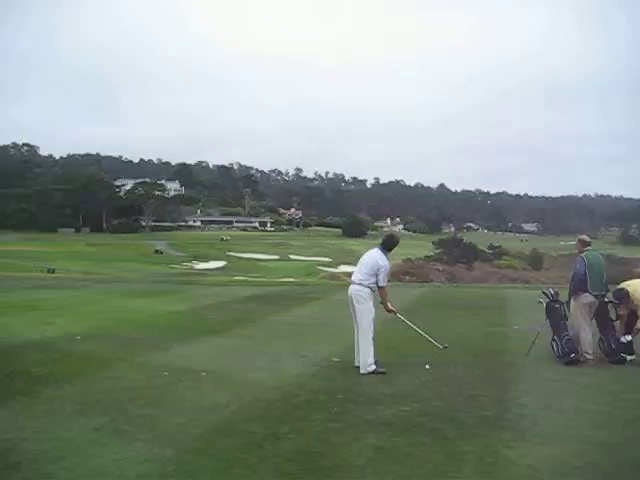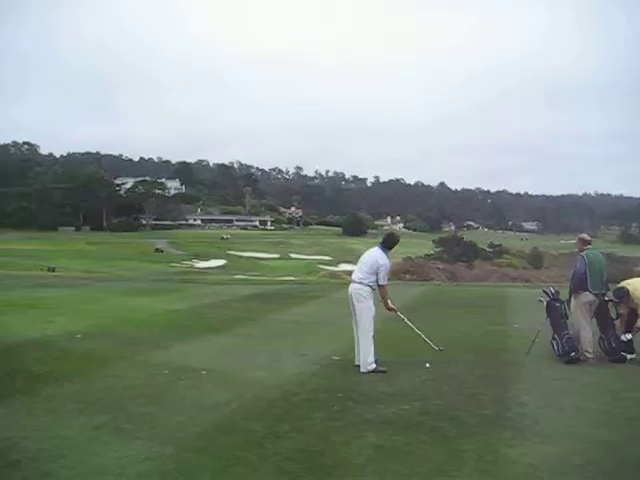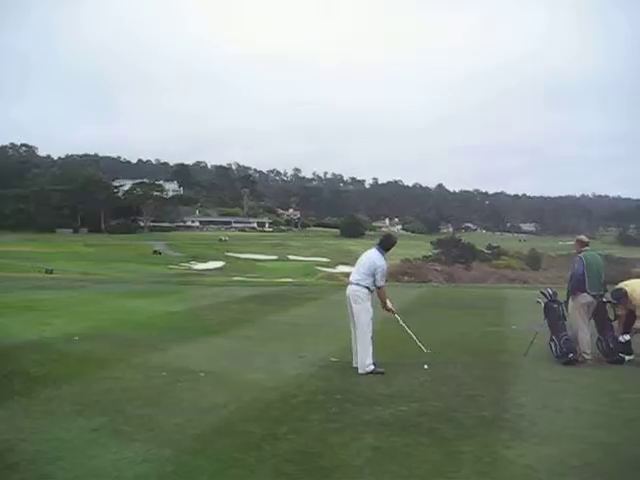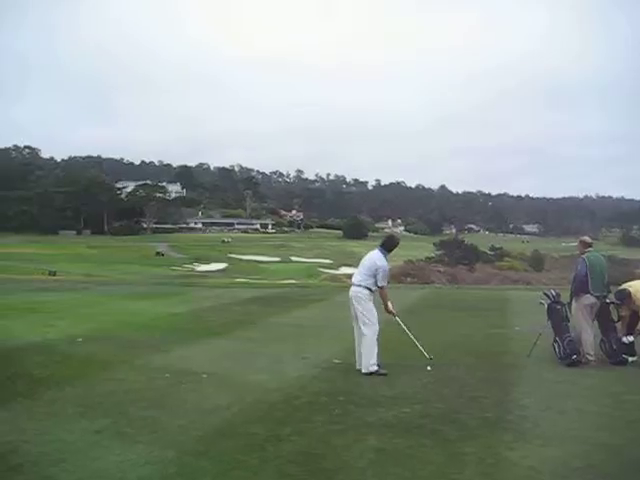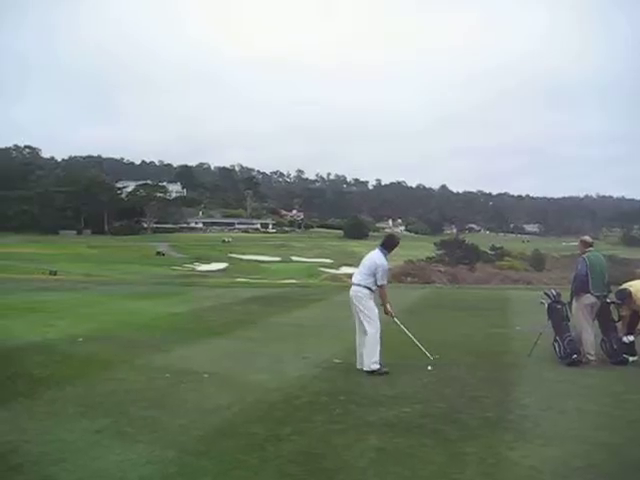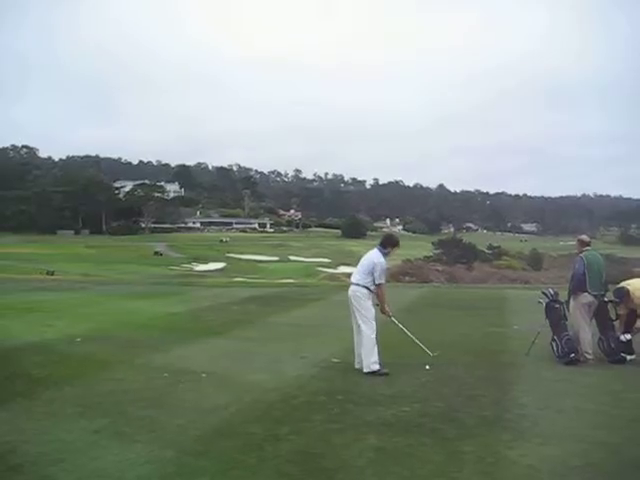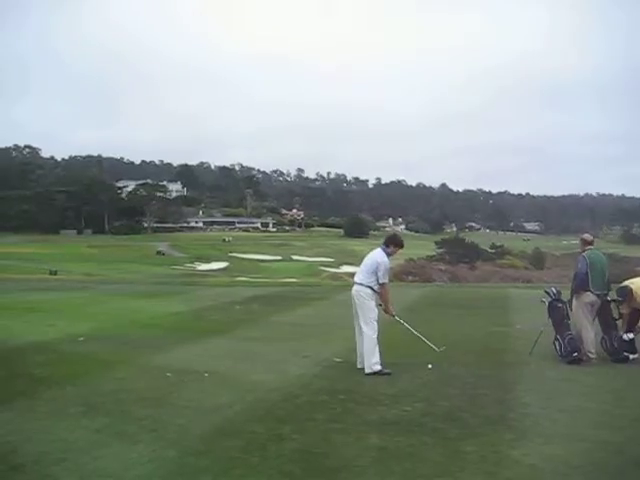
dt=0.1s
person 1, frame 1
left shoulder: (371, 252)
right shoulder: (384, 263)
right elbow: (382, 287)
left wrist: (386, 301)
right wrist: (386, 306)
left hip: (354, 289)
right hip: (363, 293)
left knee: (360, 328)
right knee: (366, 330)
left ankle: (361, 360)
right ankle: (367, 366)
person 1, frame 2
left shoulder: (372, 251)
right shoulder: (384, 261)
right elbow: (382, 286)
left wrist: (387, 299)
right wrist: (387, 304)
left hip: (354, 287)
right hip: (363, 291)
left knee: (360, 327)
right knee: (366, 329)
left ankle: (361, 359)
right ankle: (367, 365)
person 1, frame 3
left shoulder: (370, 253)
right shoulder: (381, 263)
right elbow: (380, 287)
left wrist: (386, 299)
right wrist: (385, 305)
left hip: (352, 289)
right hip: (361, 293)
left knee: (357, 329)
right knee: (365, 331)
left ankle: (359, 361)
right ankle: (365, 366)
person 1, frame 4
left shoulder: (373, 254)
right shoulder: (382, 263)
right elbow: (382, 288)
left wrist: (388, 302)
right wrist: (386, 306)
left hip: (355, 291)
right hip: (363, 294)
left knee: (361, 330)
right knee: (371, 330)
left ankle: (362, 363)
right ankle: (369, 366)
person 1, frame 5
left shoulder: (374, 254)
right shoulder: (382, 262)
right elbow: (382, 287)
left wrist: (386, 303)
right wrist: (386, 307)
left hip: (357, 291)
right hip: (363, 294)
left knee: (362, 329)
right knee: (373, 329)
left ankle: (363, 362)
right ankle: (372, 365)
person 1, frame 6
left shoulder: (373, 253)
right shoulder: (380, 261)
right elbow: (379, 286)
left wrist: (381, 302)
right wrist: (383, 307)
left hip: (355, 290)
right hip: (362, 293)
left knee: (360, 329)
right knee: (369, 329)
left ankle: (361, 362)
right ankle: (371, 366)
person 1, frame 7
left shoulder: (376, 253)
right shoulder: (384, 260)
right elbow: (383, 286)
left wrist: (382, 301)
right wrist: (388, 306)
left hip: (358, 290)
right hip: (365, 293)
left knee: (362, 329)
right knee: (370, 330)
left ankle: (363, 362)
right ankle: (373, 366)
person 2, frame 1
left shoulder: (582, 257)
right shoulder: (599, 257)
left elbow: (578, 276)
right elbow: (603, 278)
left wrist: (572, 292)
right wrist: (602, 293)
left hip: (582, 296)
right hip: (596, 297)
left knee: (582, 326)
right knee: (586, 324)
left ankle: (587, 355)
right ankle: (586, 351)
person 2, frame 2
left shoulder: (582, 256)
right shoulder: (600, 256)
left elbow: (578, 275)
right elbow: (604, 276)
left wrist: (572, 291)
right wrist: (603, 291)
left hip: (583, 294)
right hip: (597, 295)
left knee: (582, 325)
right knee: (586, 323)
left ankle: (587, 354)
right ankle: (586, 350)
person 2, frame 3
left shoulder: (580, 258)
right shoulder: (597, 257)
left elbow: (576, 276)
right elbow: (602, 278)
left wrist: (570, 292)
right wrist: (601, 293)
left hip: (581, 296)
right hip: (595, 297)
left knee: (580, 326)
right knee: (584, 325)
left ankle: (585, 355)
right ankle: (584, 351)
person 2, frame 4
left shoulder: (583, 259)
right shoulder: (601, 258)
left elbow: (579, 278)
right elbow: (605, 278)
left wrist: (573, 294)
right wrist: (604, 294)
left hip: (584, 297)
right hip: (598, 298)
left knee: (584, 327)
right knee: (588, 326)
left ankle: (589, 356)
right ankle: (587, 353)
person 2, frame 5
left shoulder: (584, 258)
right shoulder: (601, 258)
left elbow: (580, 277)
right elbow: (605, 278)
left wrist: (574, 293)
right wrist: (604, 294)
left hip: (584, 296)
right hip: (598, 297)
left knee: (584, 327)
right knee: (588, 326)
left ankle: (589, 356)
right ankle: (588, 352)
person 2, frame 6
left shoulder: (581, 258)
right shoulder: (599, 257)
left elbow: (577, 276)
right elbow: (603, 277)
left wrist: (572, 292)
right wrist: (602, 292)
left hip: (582, 295)
right hip: (596, 296)
left knee: (581, 326)
right knee: (586, 325)
left ankle: (587, 355)
right ankle: (585, 351)
person 2, frame 7
left shoulder: (584, 257)
right shoulder: (602, 257)
left elbow: (580, 275)
right elbow: (606, 277)
left wrist: (574, 291)
right wrist: (605, 292)
left hip: (584, 295)
right hip: (598, 296)
left knee: (584, 325)
right knee: (589, 324)
left ankle: (590, 354)
right ankle: (588, 350)
